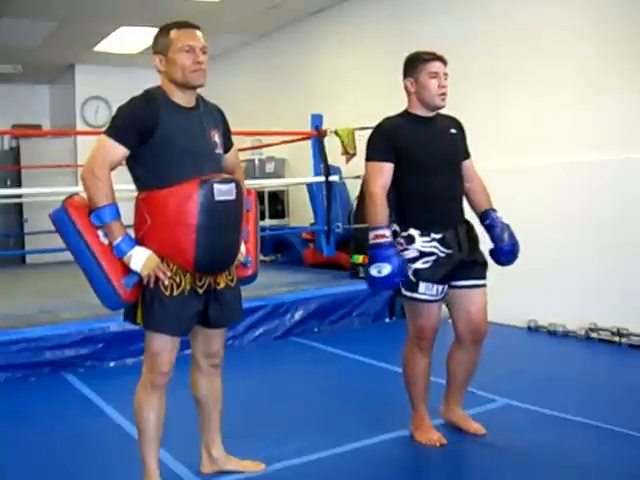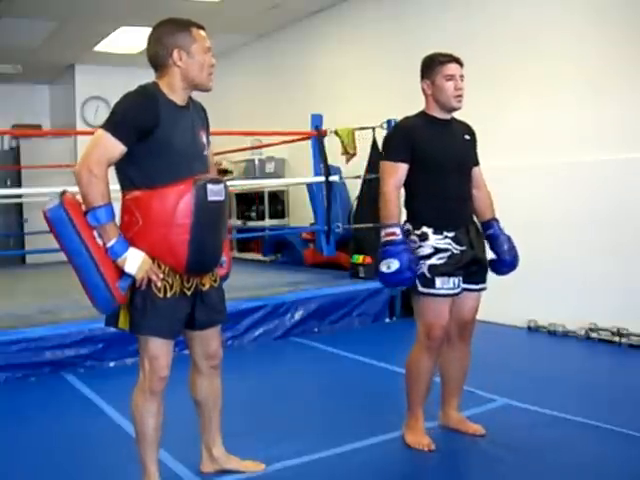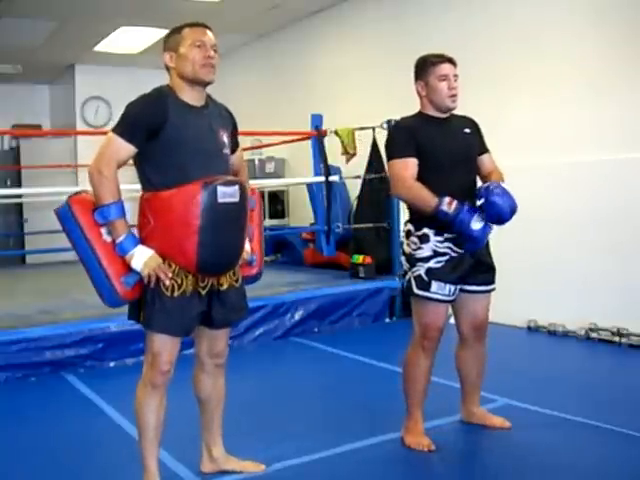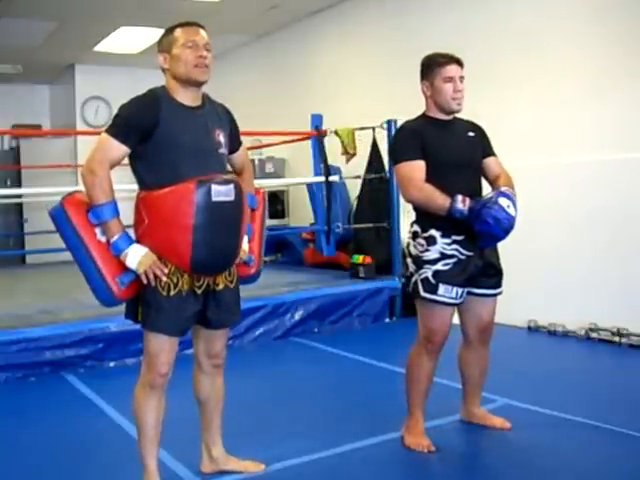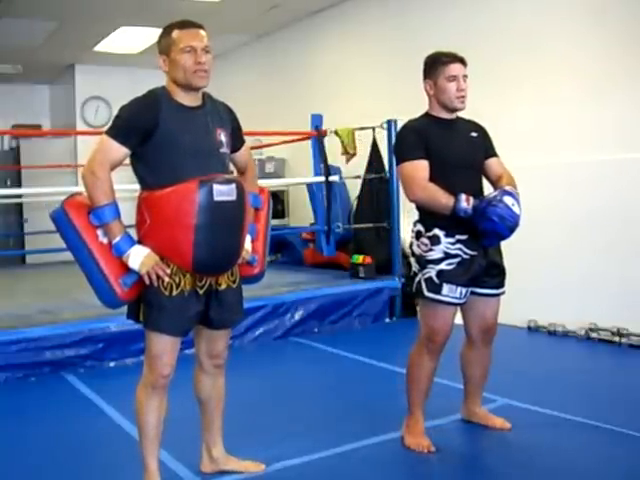
dt=1s
person 1, frame 1
left shoulder: (214, 115)
right shoulder: (144, 110)
left elbow: (234, 175)
right elbow: (94, 173)
right wrist: (126, 247)
right hip: (167, 261)
left knee: (210, 358)
right knee: (159, 368)
person 1, frame 2
left shoulder: (197, 112)
right shoulder: (141, 105)
right elbow: (89, 169)
right wrist: (118, 248)
right hip: (156, 263)
left knee: (210, 358)
right knee: (155, 373)
person 1, frame 3
left shoulder: (222, 115)
right shoulder: (152, 107)
left elbow: (239, 175)
right elbow: (101, 169)
right wrist: (130, 246)
right hip: (171, 260)
left knee: (214, 358)
right knee: (159, 367)
person 1, frame 4
left shoulder: (220, 115)
right shoulder: (146, 108)
left elbow: (244, 171)
right elbow: (94, 170)
right wrist: (124, 245)
right hip: (167, 260)
left knee: (213, 359)
right knee: (157, 369)
person 1, frame 5
left shoulder: (223, 114)
right shoulder: (146, 110)
left elbow: (248, 171)
right elbow: (95, 172)
right wrist: (126, 247)
right hip: (169, 262)
left knee: (214, 360)
right knee: (159, 371)
person 2, frame 1
left shoulder: (453, 127)
right shoulder: (390, 131)
left elbow: (469, 179)
right elbow: (376, 189)
left wrist: (493, 221)
right wrist: (382, 241)
left hip: (461, 239)
right hip: (418, 244)
left knee: (474, 332)
right knee: (423, 336)
left ankle: (453, 408)
right ankle: (419, 418)
person 2, frame 2
left shoulder: (465, 132)
right shoulder: (407, 131)
right elbow: (389, 189)
left wrist: (494, 231)
right wrist: (392, 239)
left hip: (467, 239)
right hip: (428, 242)
left knee: (461, 332)
right knee: (432, 335)
left ankle: (451, 411)
right ankle: (413, 421)
person 2, frame 3
left shoulder: (468, 127)
right shoulder: (405, 130)
left elbow: (490, 170)
right elbow: (404, 187)
left wrist: (496, 190)
right wrist: (451, 210)
left hip: (472, 241)
right hip: (431, 243)
left knee: (475, 329)
right knee: (428, 334)
left ankle: (471, 407)
right ankle: (413, 422)
person 2, frame 4
left shoulder: (473, 131)
right shoulder: (411, 133)
left elbow: (499, 175)
right elbow: (414, 189)
left wrist: (504, 198)
right wrist: (464, 208)
left hip: (480, 243)
right hip: (438, 245)
left knee: (480, 332)
right knee: (432, 337)
left ankle: (472, 407)
right ankle: (414, 421)
person 2, frame 5
left shoulder: (475, 131)
right shoulder: (414, 132)
left elbow: (501, 175)
right elbow: (417, 190)
left wrist: (507, 198)
right wrist: (467, 207)
left hip: (482, 242)
right hip: (440, 244)
left knee: (483, 331)
right knee: (433, 337)
left ankle: (473, 407)
right ankle: (414, 421)
